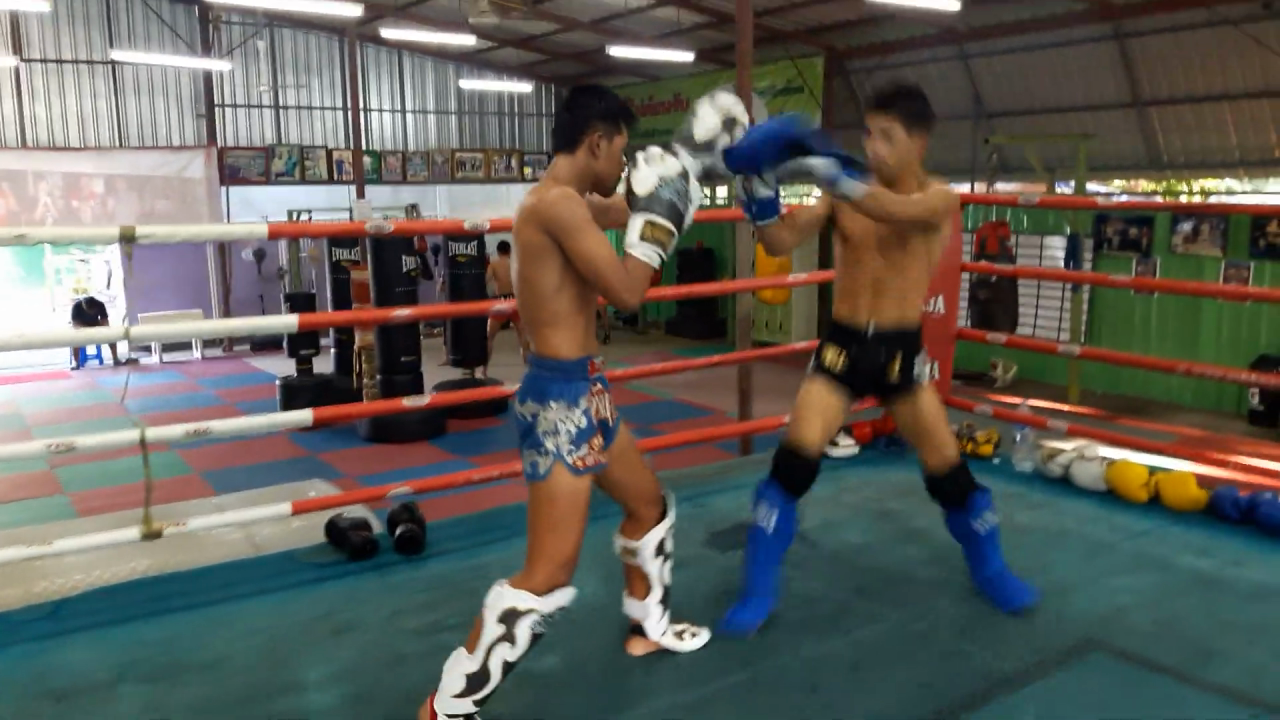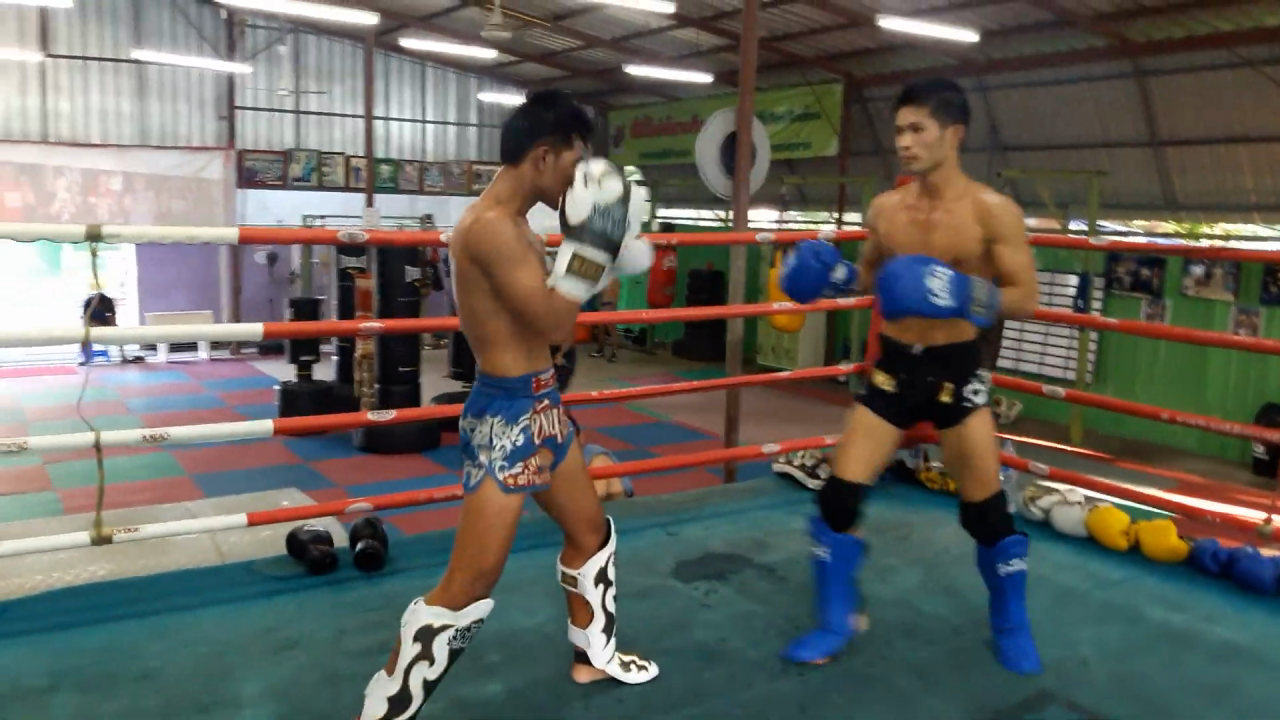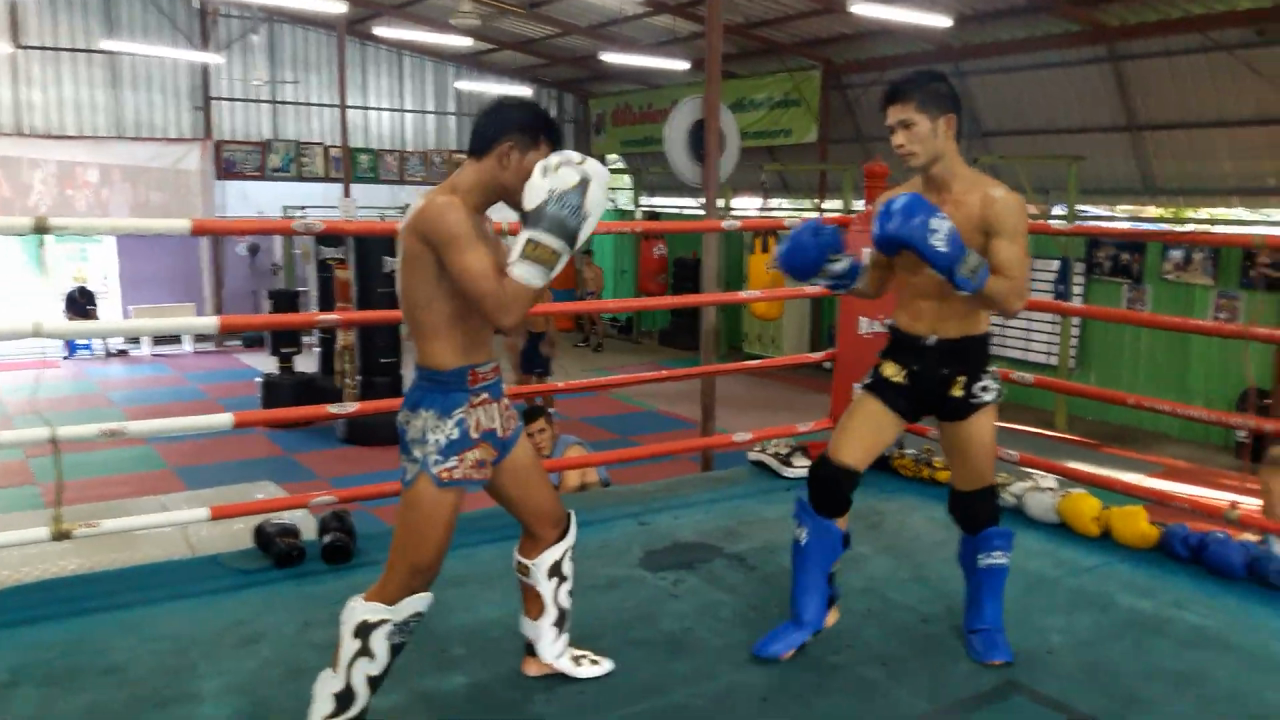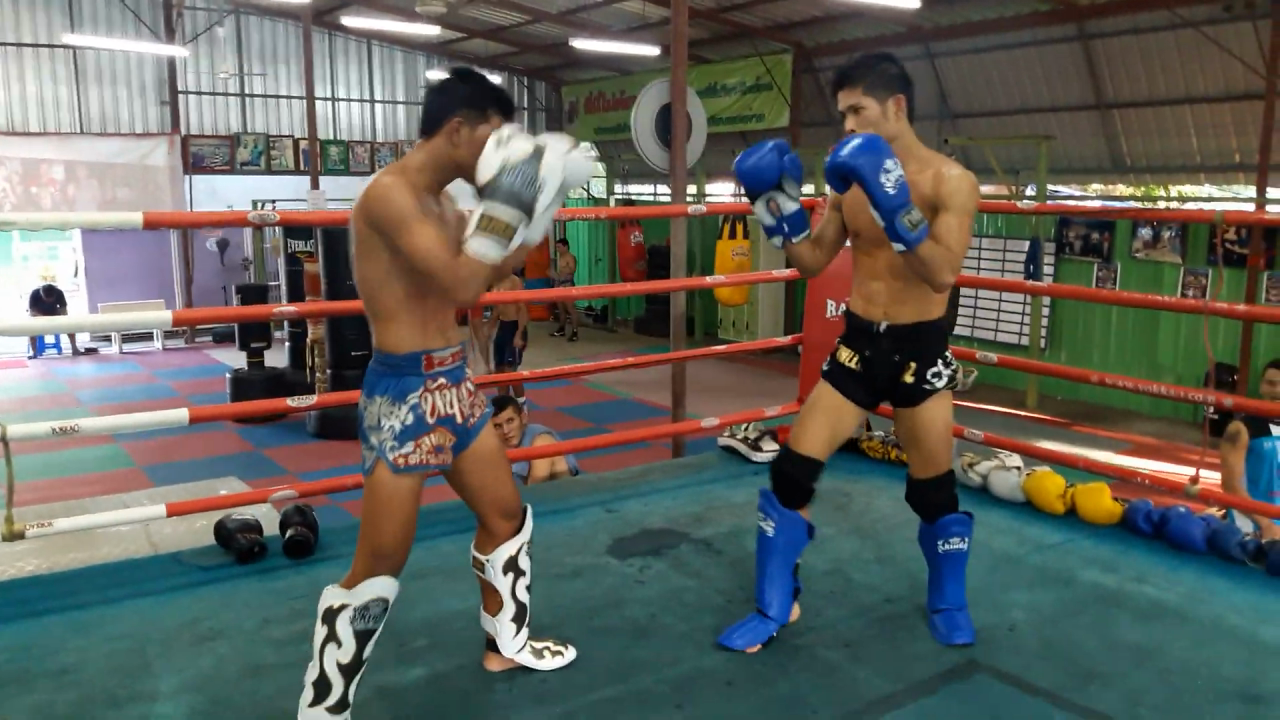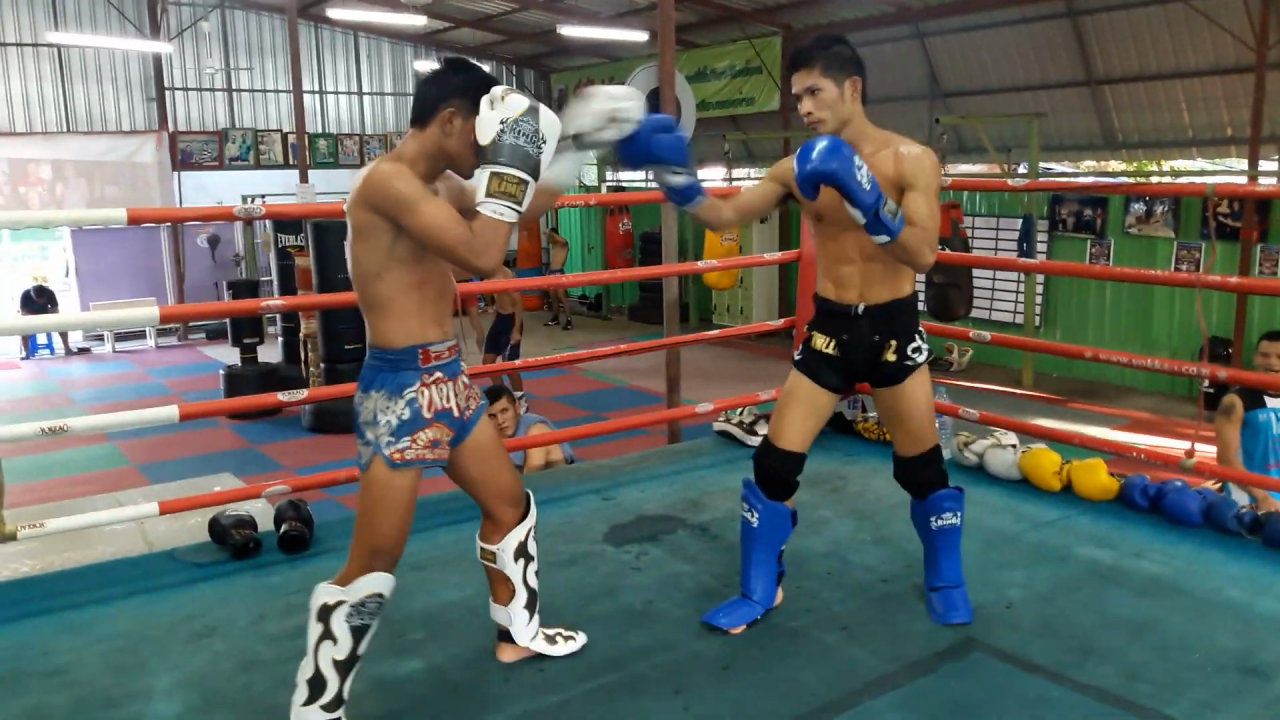
dt=0.4s
person 1, frame 1
left shoulder: (564, 201)
right shoulder: (556, 202)
left elbow: (617, 213)
right elbow: (627, 291)
left wrist: (665, 175)
right wrist: (659, 209)
left hip: (583, 392)
right hip: (561, 398)
left knee: (650, 507)
right knee: (547, 577)
left ankle: (648, 626)
person 1, frame 2
left shoulder: (512, 220)
right shoulder: (491, 225)
right elbow: (555, 326)
left wrist: (594, 244)
right wrist: (588, 239)
left hip: (540, 408)
right hip: (506, 417)
left knee: (592, 532)
right knee: (466, 591)
left ankle: (593, 653)
person 1, frame 3
left shoulder: (476, 217)
right shoulder: (442, 211)
left elbow: (504, 293)
right elbow: (506, 311)
left wrist: (564, 222)
right wrist: (548, 223)
left hip: (488, 400)
right hip: (443, 409)
left knee: (550, 523)
right knee: (407, 582)
left ankle: (545, 647)
person 1, frame 4
left shoulder: (437, 200)
right shoulder: (389, 192)
left elbow: (492, 269)
right elbow: (462, 285)
left wrist: (539, 201)
right wrist: (505, 195)
left hip: (455, 384)
right hip: (402, 394)
left knee: (506, 517)
right knee: (378, 567)
left ankle: (505, 642)
person 1, frame 5
left shoulder: (432, 182)
right shoulder: (388, 180)
left elbow: (502, 217)
right elbow: (483, 256)
left wrist: (578, 142)
right wrist: (510, 159)
left hip: (447, 377)
right hip: (399, 388)
left knee: (509, 507)
right knee: (371, 566)
left ankle: (517, 631)
person 2, frame 1
left shoulder: (937, 201)
right shoulder: (843, 195)
left elbow: (888, 212)
right elbow: (781, 244)
left wrist: (824, 168)
right wrist: (759, 190)
left hip: (900, 353)
right hip: (842, 346)
left knee: (950, 476)
right knee: (793, 465)
left ankle: (991, 572)
right ankle: (757, 593)
person 2, frame 2
left shoulder: (992, 212)
right shoulder: (885, 209)
left elbow: (1026, 298)
left wrist: (961, 294)
right wrist: (833, 275)
left hip: (955, 371)
right hip: (894, 367)
left knee: (986, 511)
right knee: (839, 494)
left ankle: (1011, 629)
right ankle: (835, 622)
person 2, frame 3
left shoulder: (997, 204)
right shoulder: (892, 205)
left elbow: (1013, 299)
left wrist: (952, 255)
right wrist: (834, 266)
left hip: (964, 364)
right hip: (900, 358)
left knee: (977, 503)
right knee: (830, 477)
left ankle: (984, 624)
right ankle: (808, 615)
person 2, frame 4
left shoulder: (951, 180)
right shoulder: (849, 184)
left elbow: (945, 273)
right elbow: (811, 261)
left wrist: (895, 206)
right wrist: (778, 203)
left hip: (919, 350)
right hip: (857, 343)
left knee: (934, 490)
right knee: (792, 471)
left ankle: (948, 603)
right ankle: (775, 607)
person 2, frame 5
left shoulder: (912, 159)
right shoulder: (799, 168)
left elbow: (923, 255)
right elbow: (727, 217)
left wrist: (868, 200)
right wrist: (675, 177)
left hip: (894, 329)
right hip: (830, 328)
left knee: (923, 469)
right knee: (774, 463)
left ankle: (946, 584)
right ankle: (759, 591)
